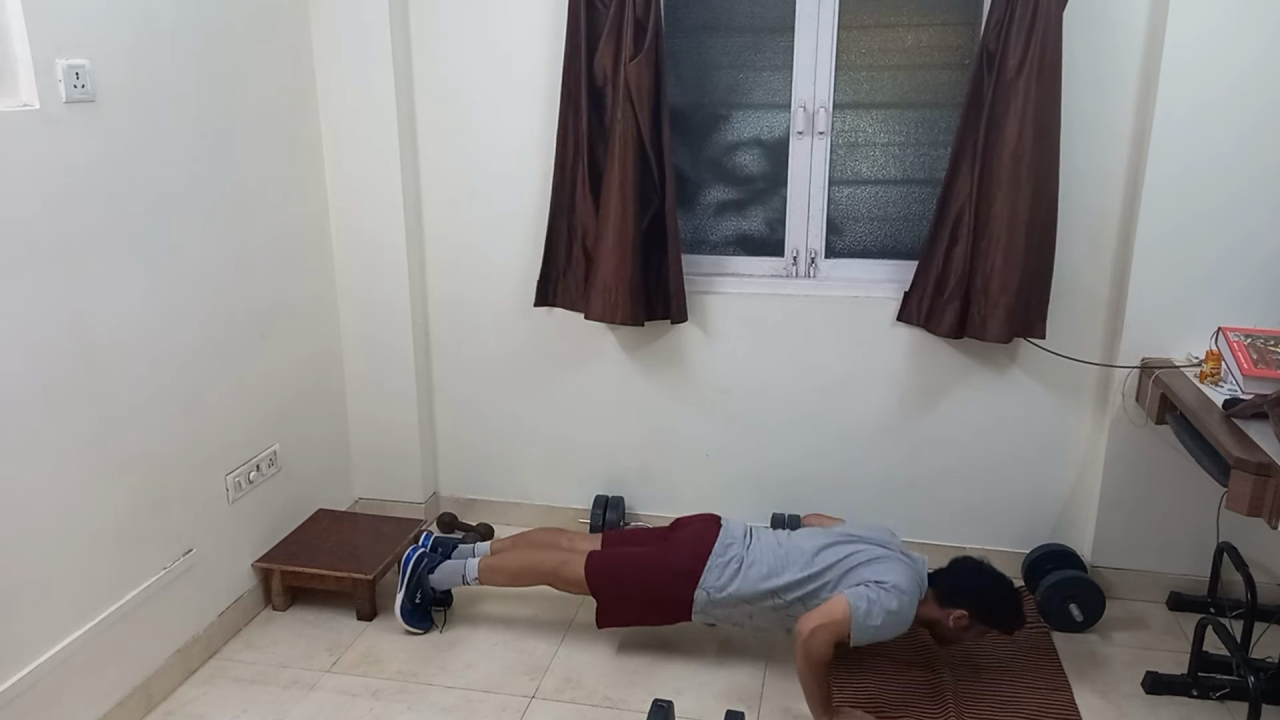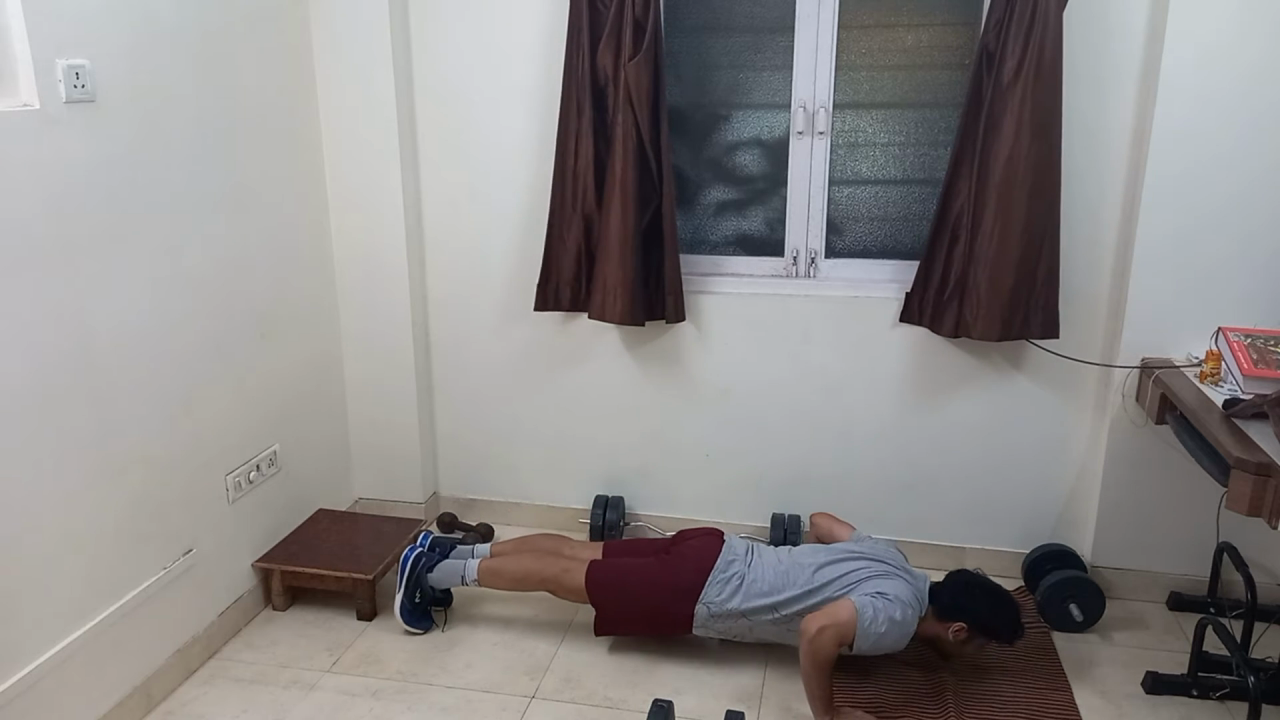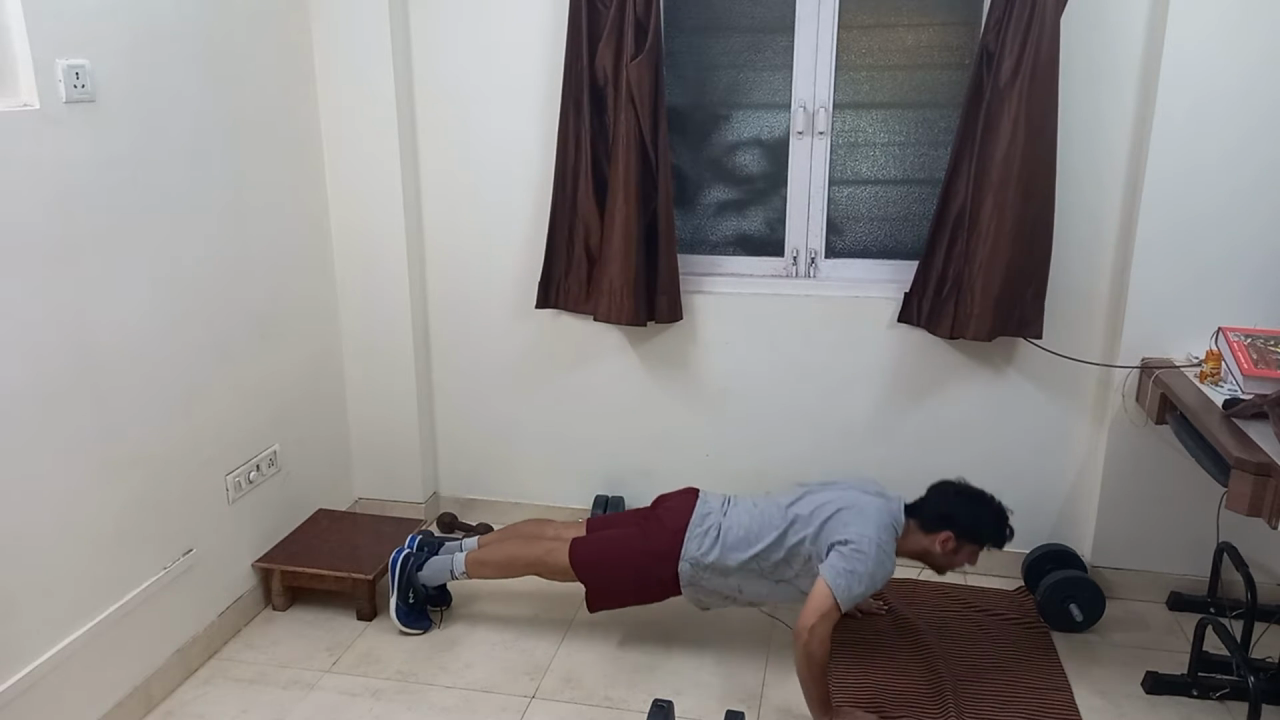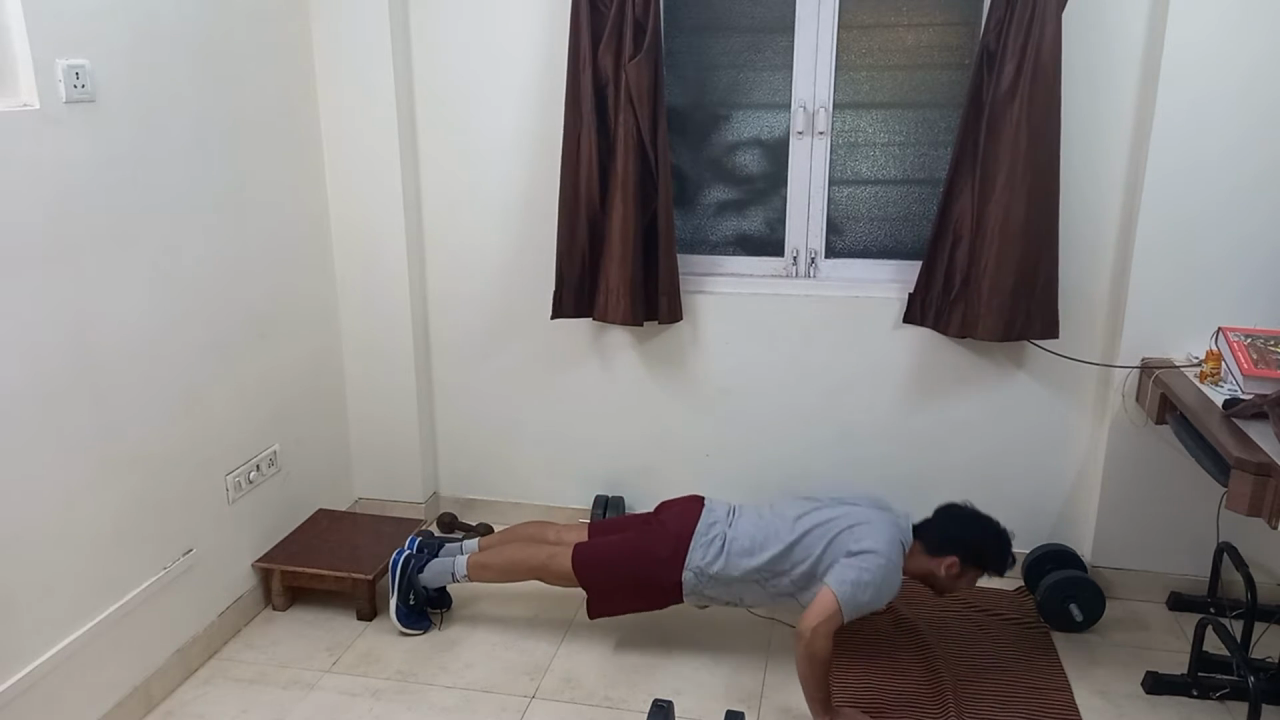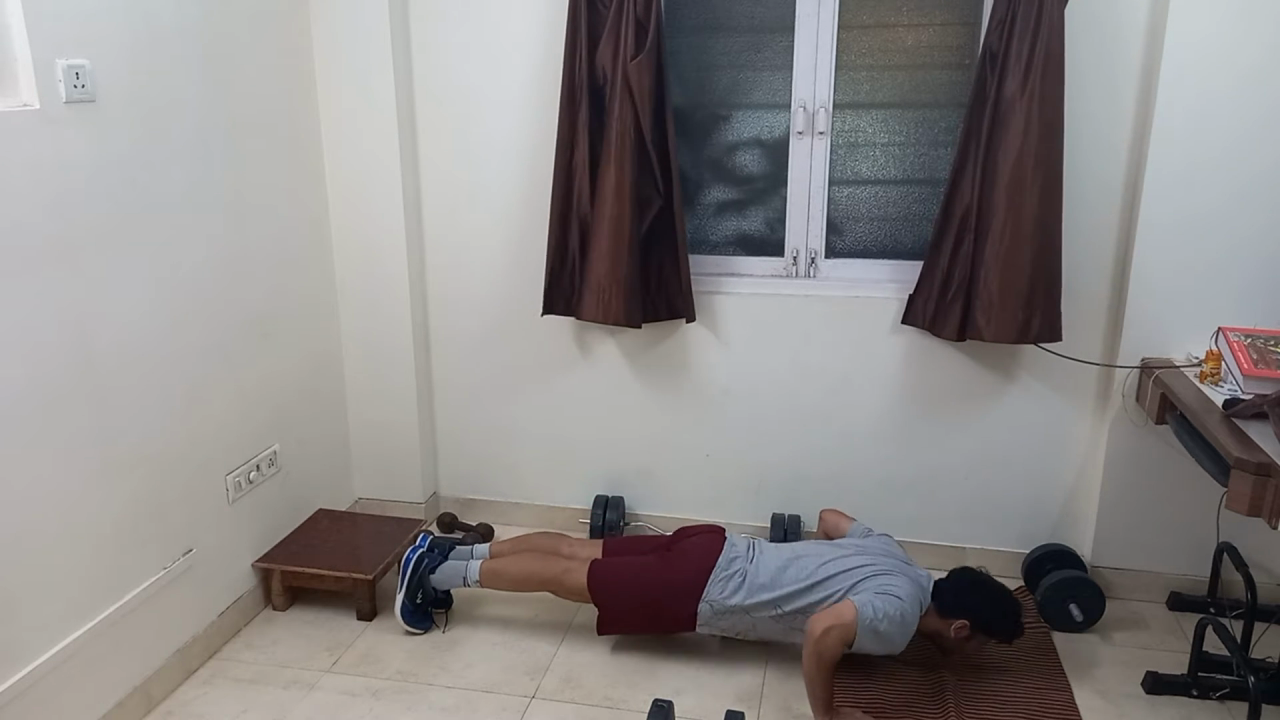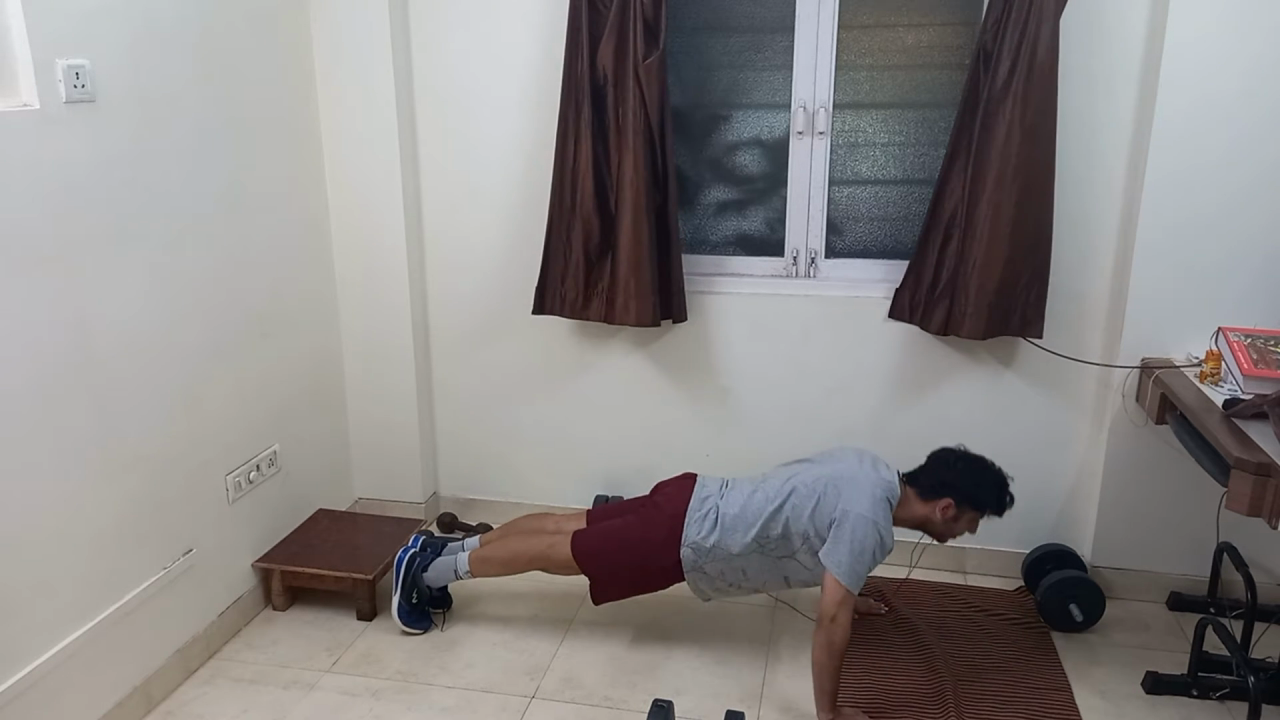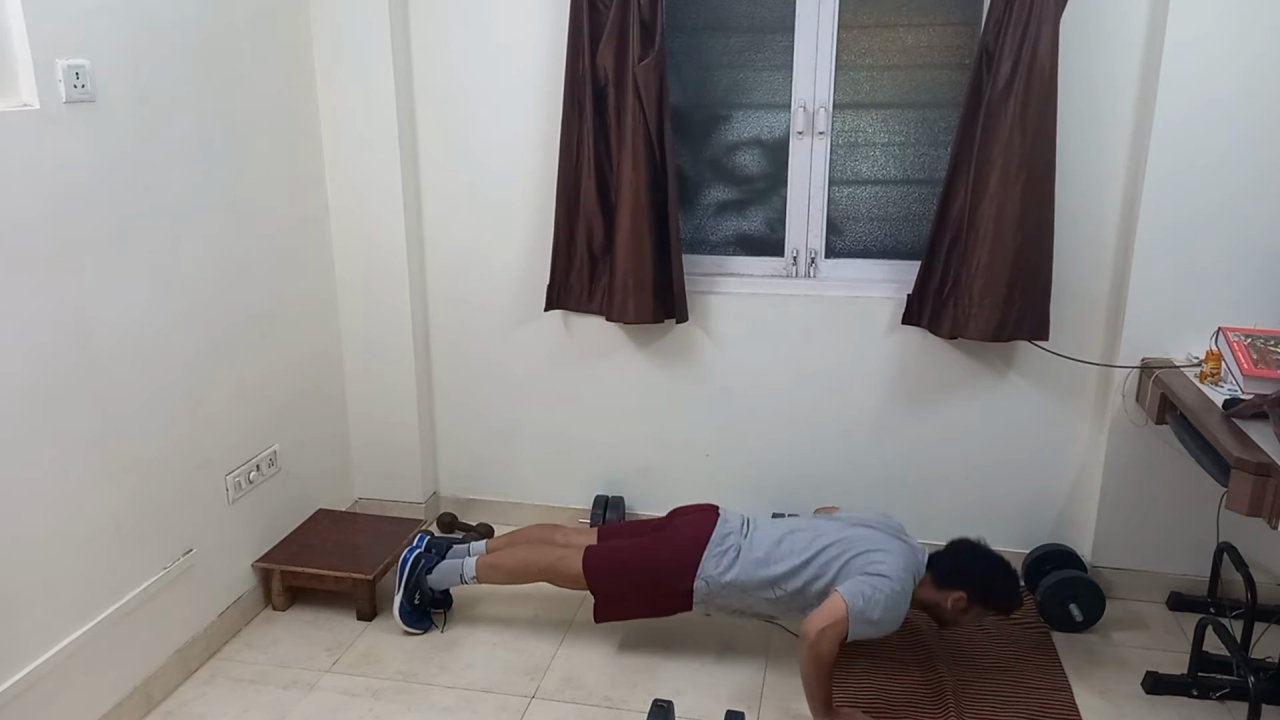
dt=0.7s
person 1, frame 1
left shoulder: (894, 552)
right shoulder: (894, 603)
left elbow: (813, 519)
right elbow: (811, 633)
left hip: (713, 540)
right hip: (700, 577)
left knee: (575, 544)
right knee: (567, 570)
left ankle: (451, 551)
right ankle: (437, 570)
person 1, frame 2
left shoulder: (892, 560)
right shoulder: (896, 616)
left elbow: (821, 520)
right elbow: (817, 632)
left hip: (715, 555)
right hip: (703, 594)
left knee: (579, 555)
right knee: (566, 579)
left ankle: (452, 553)
right ankle: (435, 571)
person 1, frame 3
left shoulder: (880, 502)
right shoulder: (874, 551)
right elbow: (809, 630)
left wrist: (846, 595)
left hip: (696, 516)
right hip: (684, 554)
left knee: (563, 535)
right knee: (554, 560)
left ankle: (440, 549)
right ankle: (430, 568)
person 1, frame 4
left shoulder: (885, 519)
right shoulder: (882, 569)
right elbow: (811, 631)
left wrist: (845, 596)
left hip: (699, 522)
right hip: (689, 560)
left knee: (565, 537)
right knee: (555, 564)
left ankle: (441, 550)
right ankle: (427, 569)
person 1, frame 5
left shoulder: (893, 558)
right shoulder: (897, 614)
left elbow: (829, 516)
right elbow: (823, 632)
left hip: (718, 552)
right hip: (707, 592)
left knee: (578, 552)
right knee: (569, 579)
left ankle: (452, 554)
right ankle: (437, 572)
person 1, frame 6
left shoulder: (871, 468)
right shoulder: (869, 520)
right elbow: (832, 621)
left wrist: (848, 589)
left hip: (693, 503)
right hip: (686, 541)
left knee: (566, 526)
right knee: (556, 553)
left ankle: (440, 552)
right ankle: (431, 570)
person 1, frame 7
left shoulder: (894, 538)
right shoulder: (892, 590)
right elbow: (817, 634)
left hip: (710, 531)
right hip: (699, 569)
left knee: (572, 541)
right knee: (564, 567)
left ankle: (448, 552)
right ankle: (436, 569)
